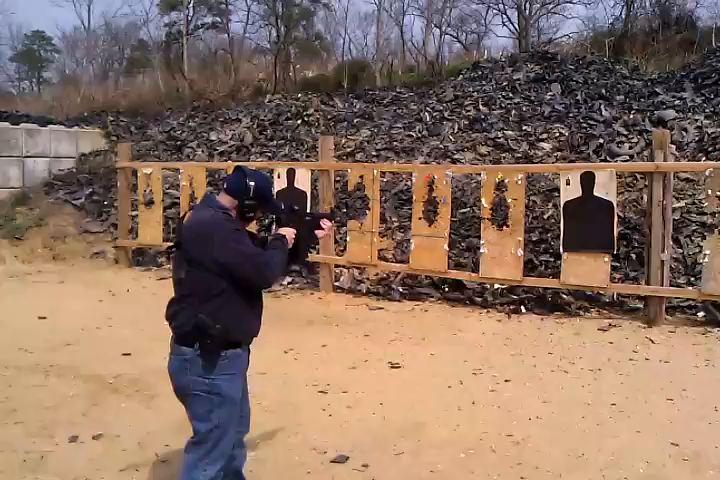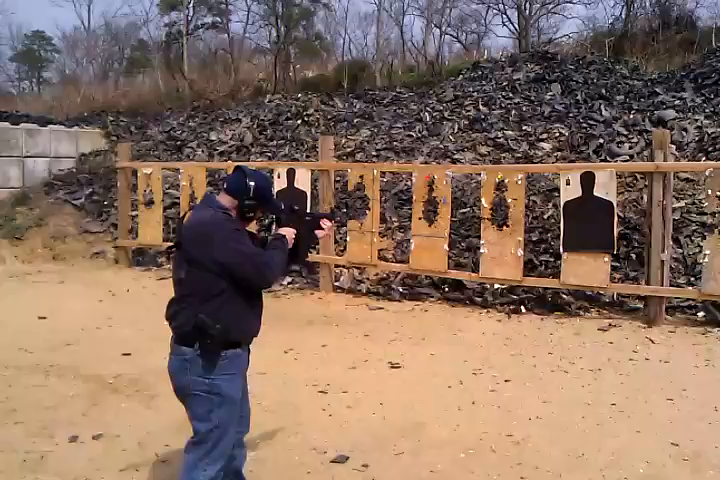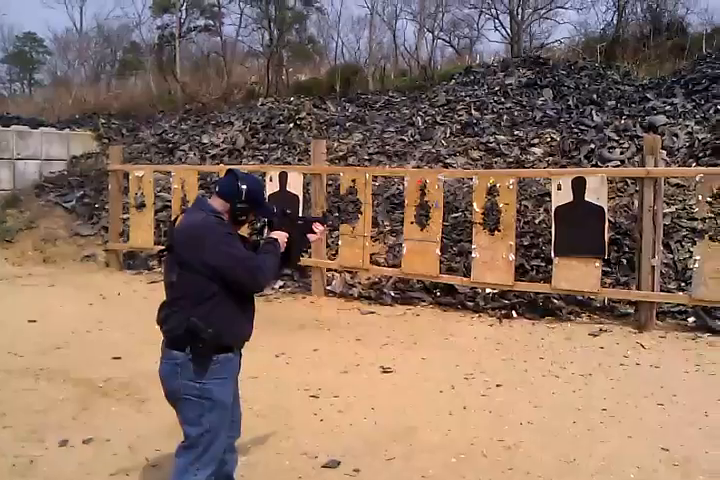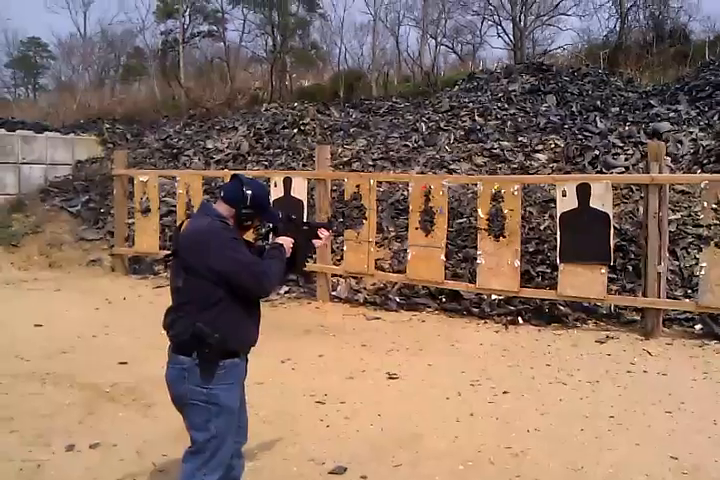
dt=0.1s
person 1, frame 1
left shoulder: (215, 221)
right shoulder: (214, 227)
left elbow: (255, 257)
right elbow: (263, 272)
right wrist: (281, 241)
left hip: (220, 353)
right hip: (208, 359)
left knee: (232, 432)
right knee: (212, 447)
person 1, frame 2
left shoulder: (216, 222)
right shoulder: (213, 227)
left elbow: (255, 258)
right elbow: (263, 272)
right wrist: (281, 241)
left hip: (220, 354)
right hip: (208, 360)
left knee: (232, 432)
right knee: (212, 447)
person 1, frame 3
left shoulder: (208, 224)
right shoulder: (205, 231)
left elbow: (247, 260)
right elbow: (255, 275)
right wrist: (273, 245)
left hip: (212, 357)
right hip: (199, 363)
left knee: (224, 437)
right knee: (203, 451)
person 1, frame 4
left shoulder: (214, 230)
right shoulder: (211, 236)
left elbow: (253, 266)
right elbow: (261, 281)
right wrist: (279, 250)
left hip: (218, 363)
right hip: (207, 369)
left knee: (230, 443)
